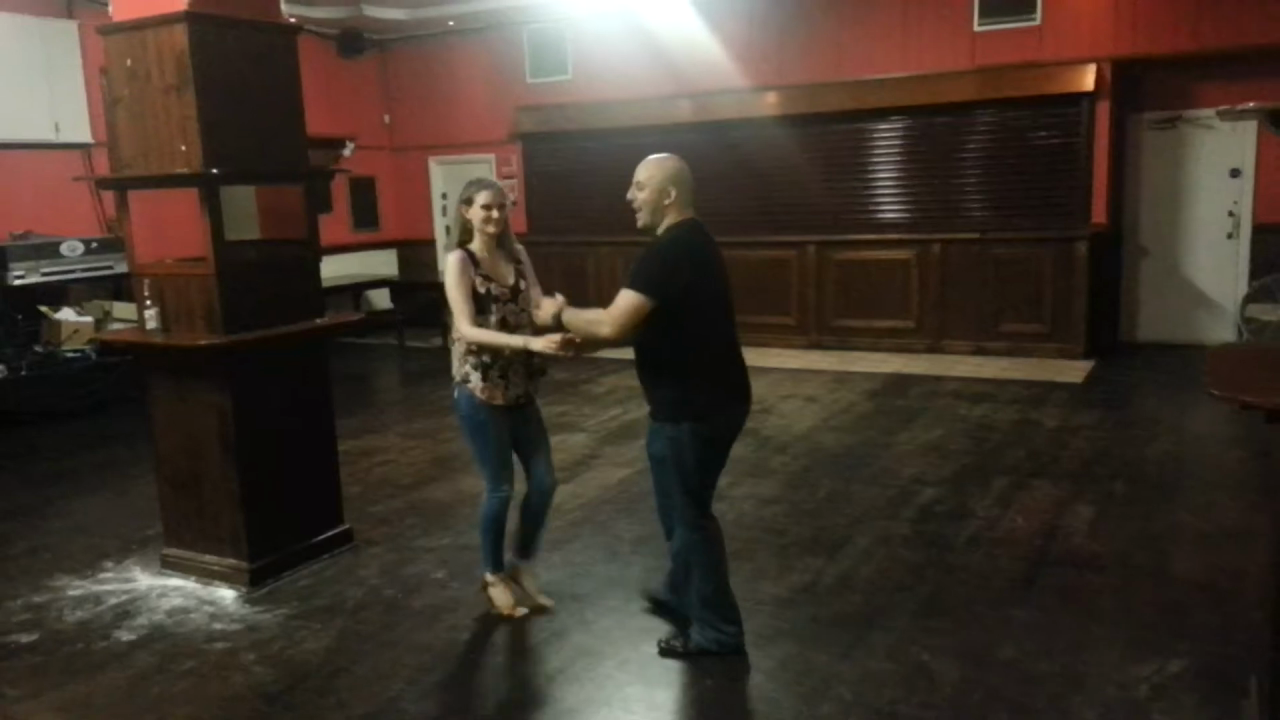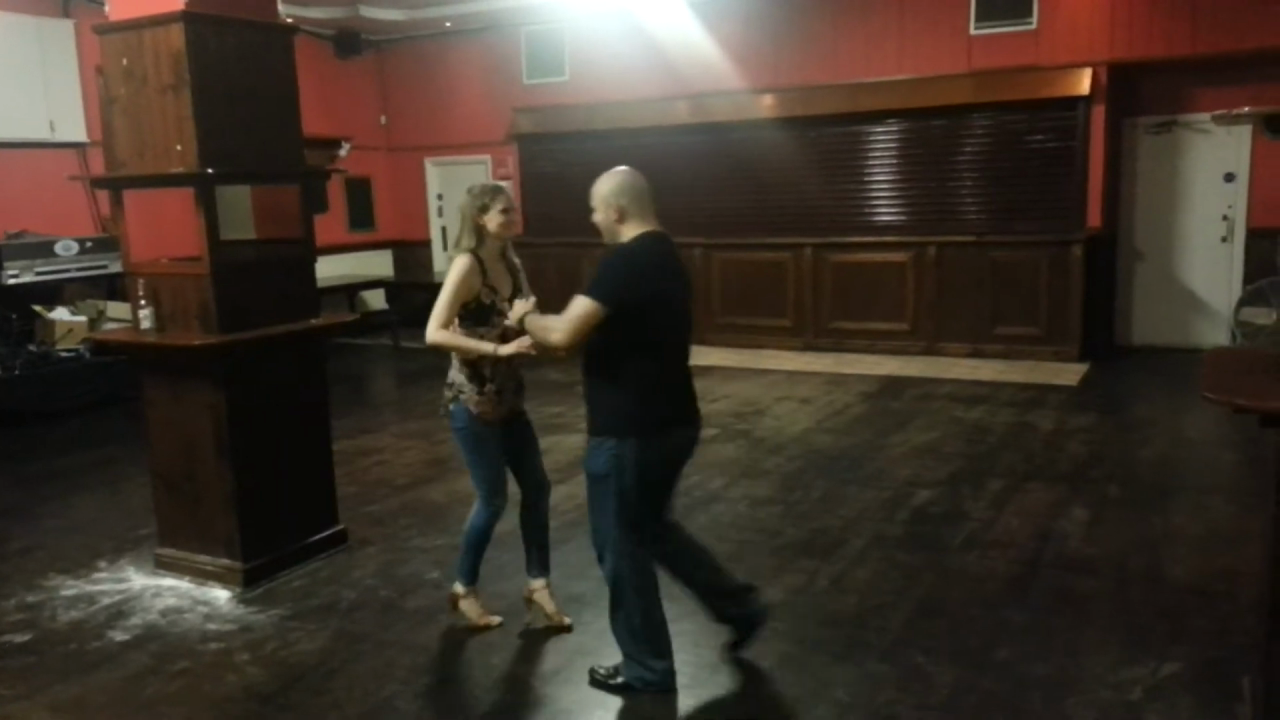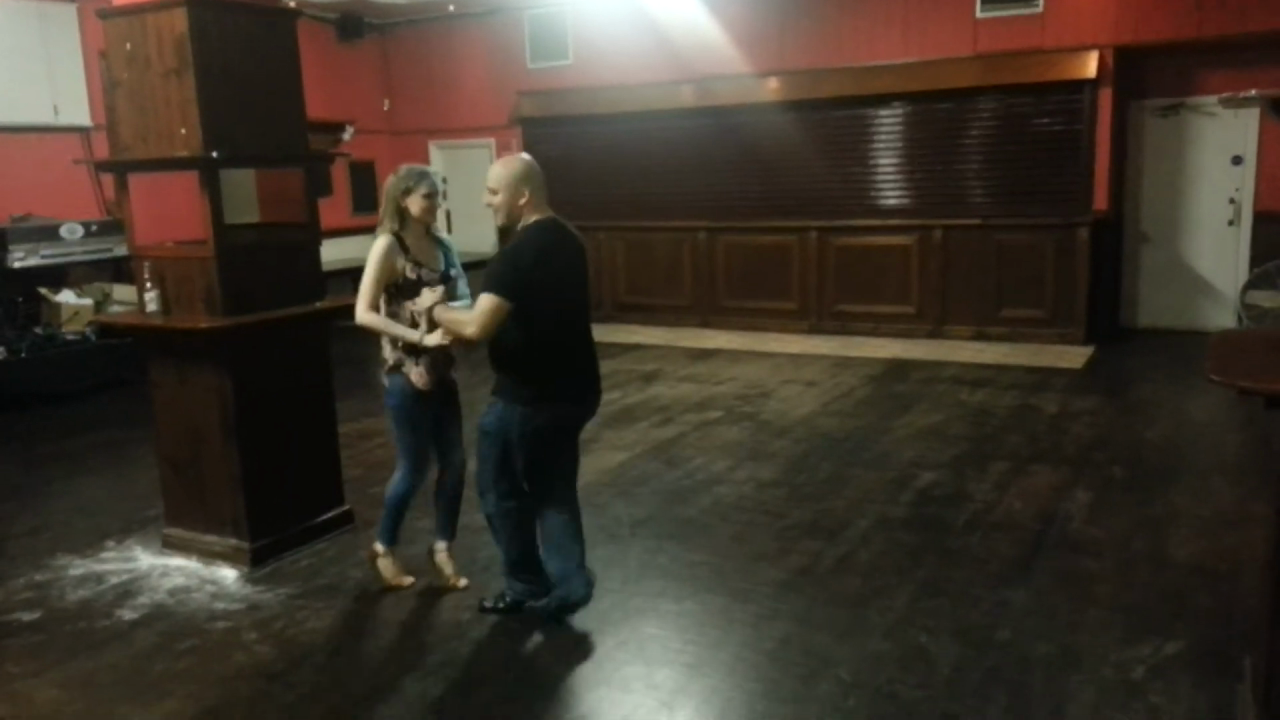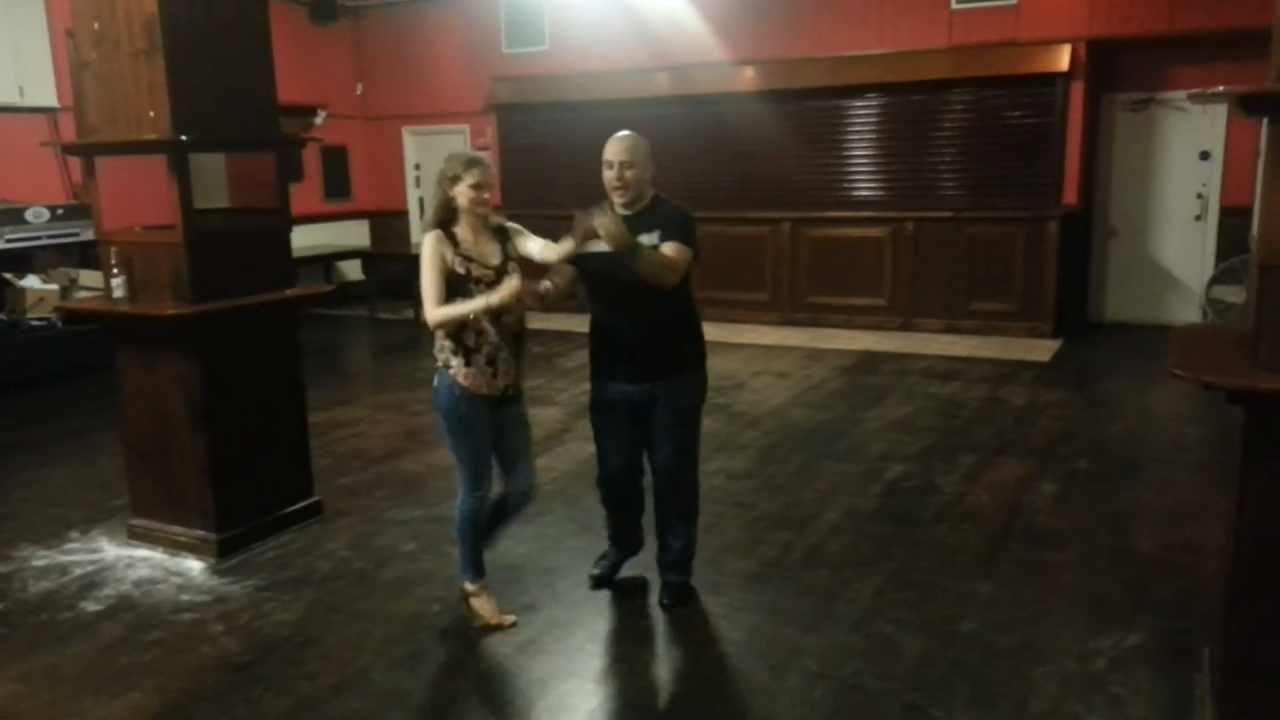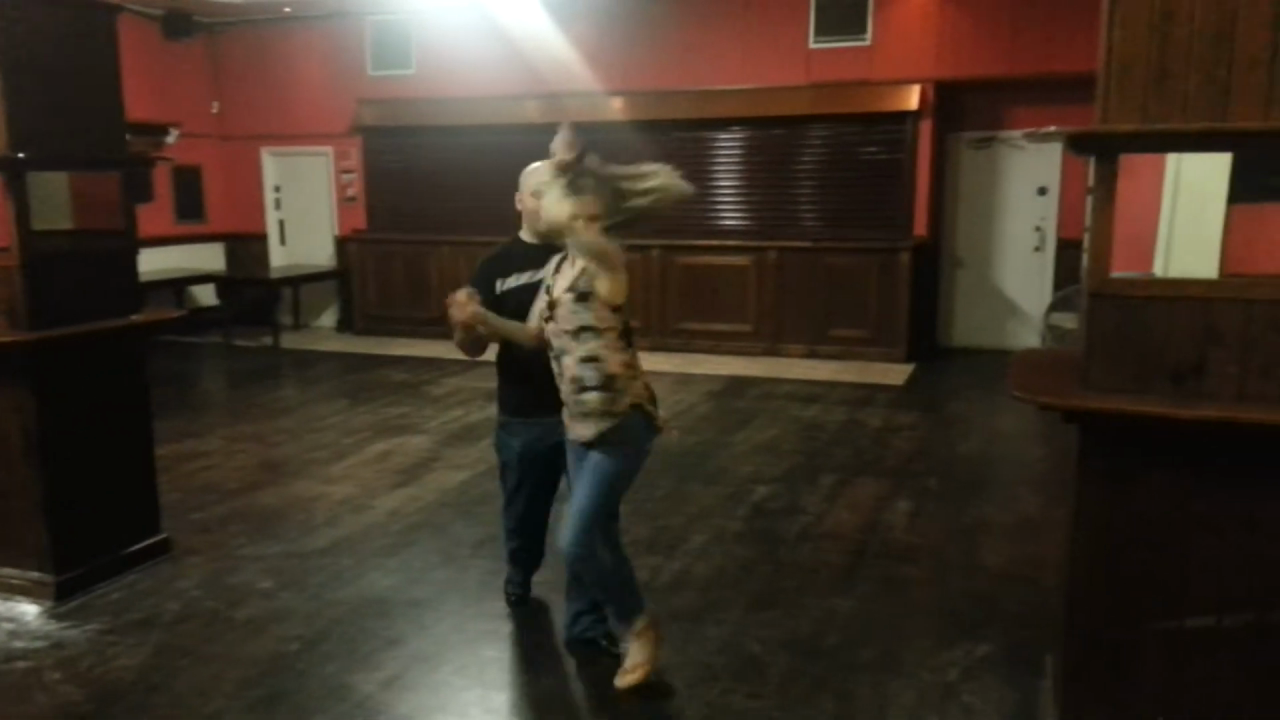
dt=1s
person 1, frame 1
left shoulder: (669, 252)
right shoulder: (693, 244)
left elbow: (613, 326)
left wrist: (559, 315)
right wrist: (584, 333)
left hip: (690, 409)
right hip: (716, 399)
left knee: (684, 516)
right knee: (687, 506)
left ankle: (715, 630)
right ankle: (683, 594)
person 1, frame 2
left shoulder: (624, 264)
right shoulder: (666, 258)
left elbow: (566, 335)
left wrist: (527, 318)
right wrist: (550, 321)
left hip: (627, 431)
right hip: (673, 422)
left knee: (621, 548)
right knee: (651, 527)
left ankle: (647, 667)
right ankle: (737, 605)
person 1, frame 3
left shoulder: (520, 252)
right shoulder: (564, 239)
left elbow: (478, 328)
left wrist: (436, 310)
right wrist: (458, 314)
left hip: (528, 397)
right hip: (575, 390)
left knee: (501, 492)
right knee: (553, 487)
left ankle: (525, 588)
right ankle: (567, 583)
person 1, frame 4
left shoulder: (674, 219)
right shoulder: (588, 228)
left elbow: (669, 269)
right elbow: (558, 282)
left wrist: (624, 244)
right wrist: (530, 289)
left hip: (675, 374)
right hip: (613, 374)
left knee: (674, 473)
right knee: (615, 468)
left ankle: (676, 572)
right ankle: (621, 543)
person 1, frame 5
right shoulder: (496, 267)
right elbow: (474, 348)
right wrist: (465, 328)
right hip: (526, 416)
right knee: (523, 511)
left ankle: (588, 621)
right ankle: (520, 572)
person 2, frame 1
left shoulder: (517, 254)
right shoulder: (458, 261)
left elbow: (536, 310)
right elbow: (467, 331)
right wrist: (529, 342)
left hip: (520, 388)
right hip: (479, 391)
left knee: (543, 482)
right knee: (499, 487)
left ankle: (522, 566)
right ankle: (494, 577)
person 2, frame 2
left shoulder: (511, 263)
right shoulder: (466, 266)
left elbow: (524, 324)
right elbow: (435, 334)
right wrist: (497, 348)
left hip: (507, 397)
right hip: (472, 400)
left knee: (537, 489)
right knee: (493, 499)
left ankle: (538, 587)
right ankle: (463, 591)
person 2, frame 3
left shoulder: (441, 245)
right shoulder: (387, 247)
left elbow: (464, 298)
right elbow: (364, 314)
left wrist: (448, 309)
right wrist: (422, 337)
left hip: (440, 372)
right hip: (404, 374)
left knee: (452, 464)
right knee: (413, 469)
left ankle: (442, 547)
right ankle: (383, 548)
person 2, frame 4
left shoulder: (506, 234)
right shoulder: (437, 244)
left elbow: (548, 254)
right elbow: (433, 315)
left wrist: (579, 239)
right wrist: (490, 300)
left hip: (506, 379)
right hip: (461, 381)
left knee: (521, 487)
right knee: (476, 488)
left ankle: (469, 550)
right ankle: (473, 587)
person 2, frame 5
left shoulder: (606, 254)
right shoulder: (559, 268)
left elbow: (553, 212)
right elbow: (536, 335)
left wrist: (561, 165)
right wrist: (483, 319)
left hip: (620, 421)
right hip: (586, 423)
left knee: (574, 541)
right knee: (595, 539)
left ankle: (636, 629)
right ankle: (637, 630)
